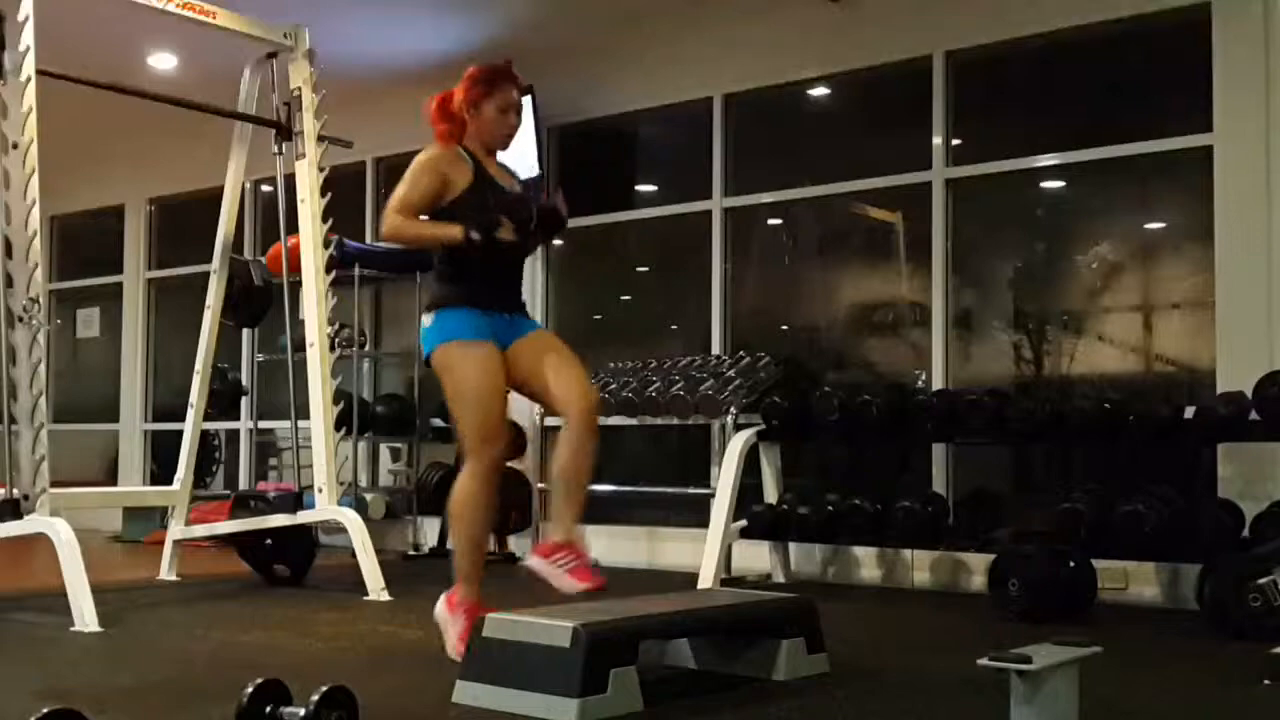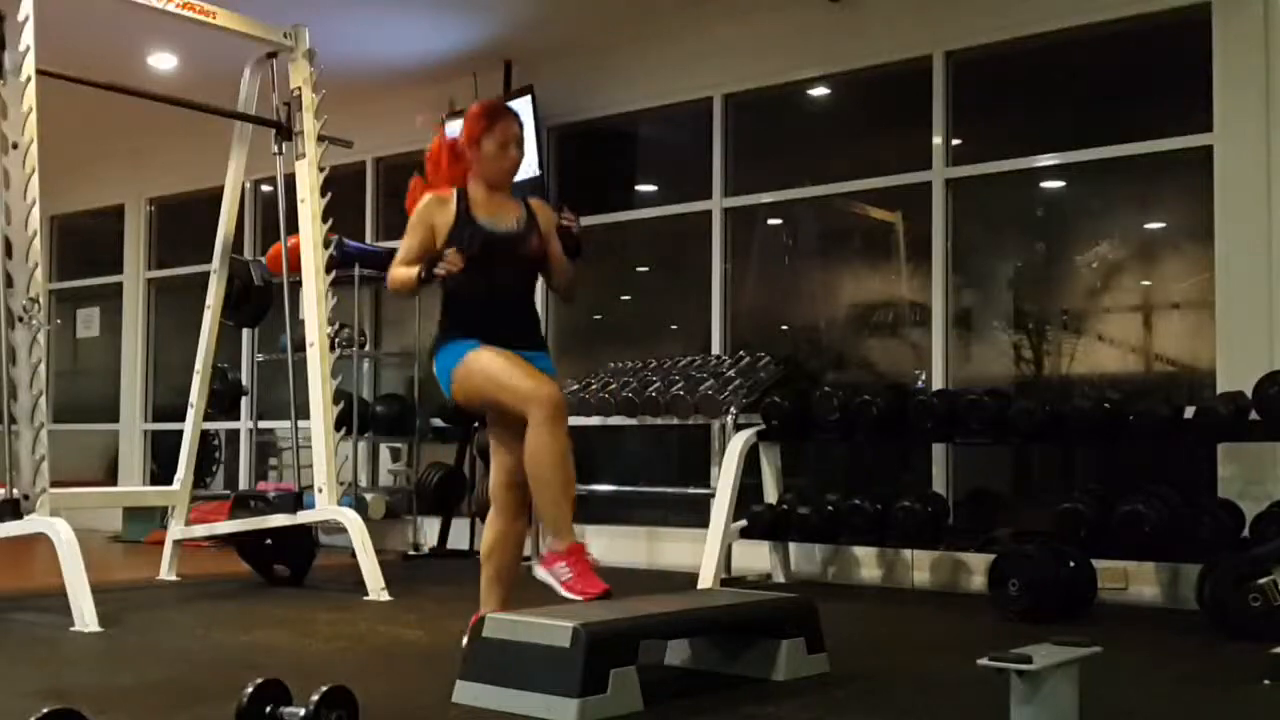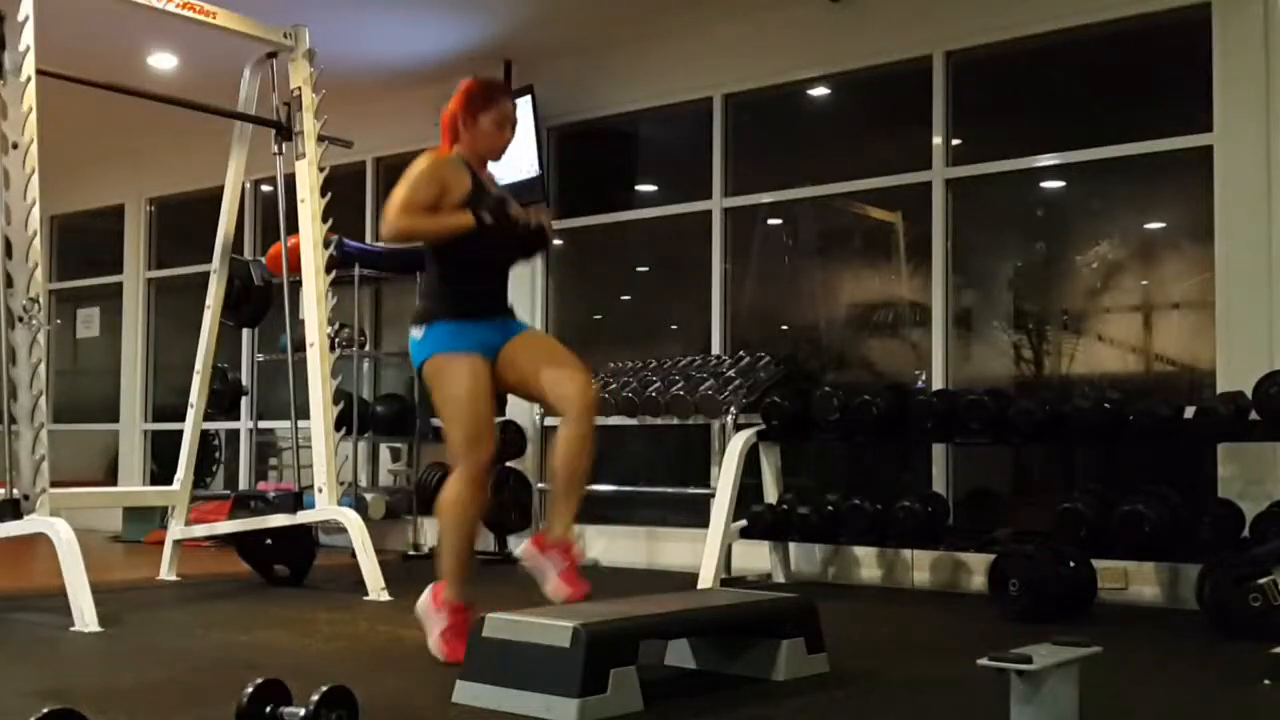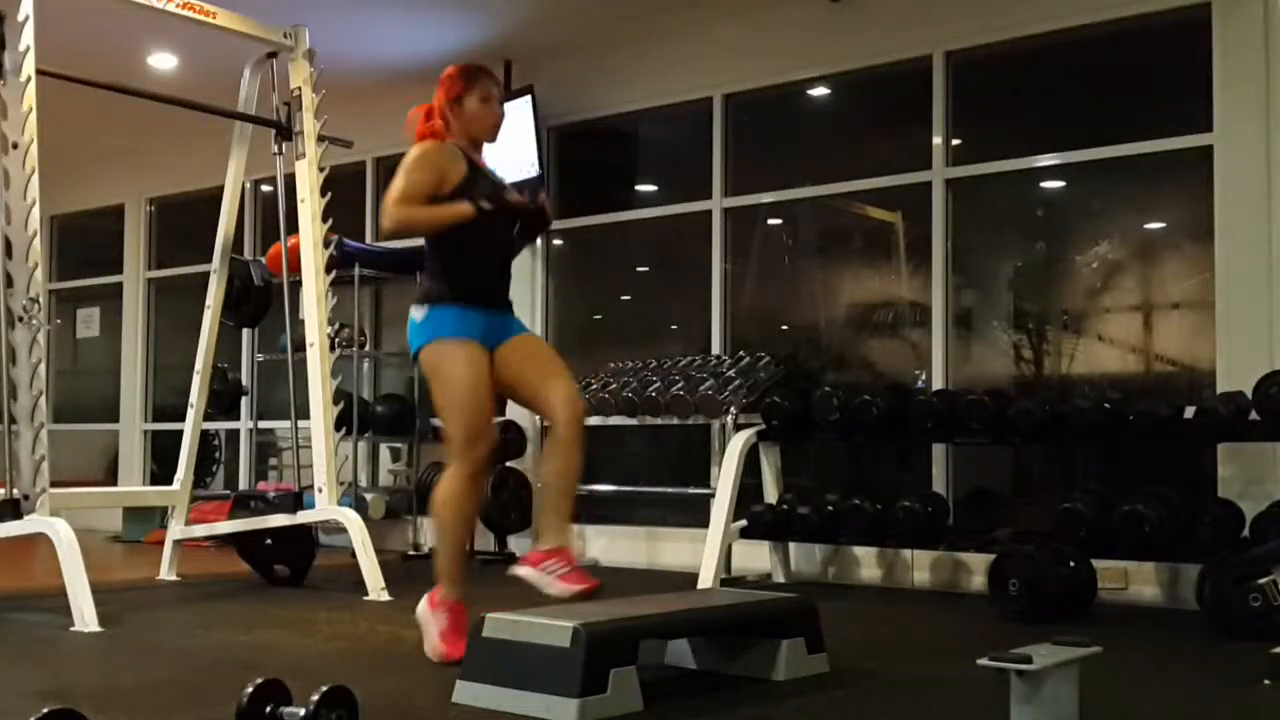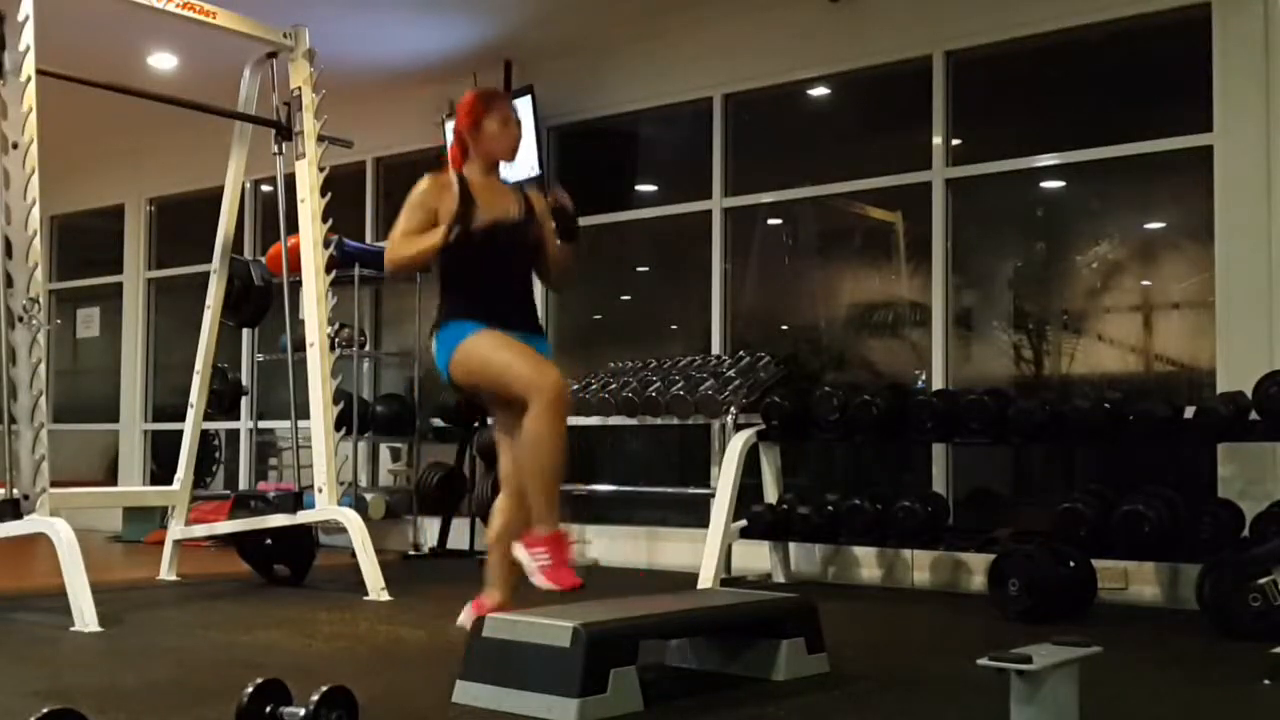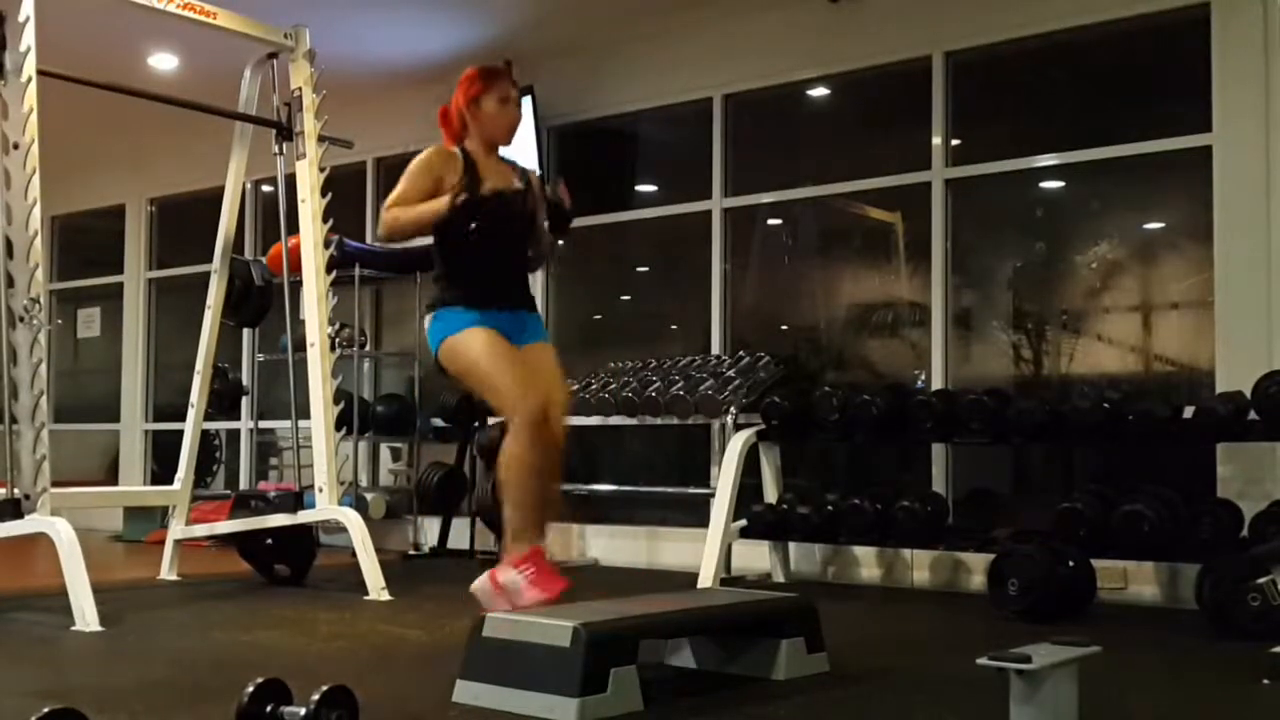
dt=0.5s
person 1, frame 1
left shoulder: (514, 180)
right shoulder: (443, 161)
right elbow: (392, 223)
left wrist: (545, 227)
right wrist: (468, 232)
left hip: (512, 317)
right hip: (461, 318)
left knee: (582, 403)
right knee: (484, 455)
left ankle: (561, 542)
right ankle: (464, 598)
person 1, frame 2
left shoulder: (537, 214)
right shoulder: (438, 204)
left elbow: (566, 287)
right elbow: (397, 274)
left wrist: (569, 254)
right wrist: (430, 271)
left hip: (528, 349)
right hip: (465, 351)
left knee: (510, 490)
right knee: (547, 400)
left ankle: (489, 619)
right ankle: (563, 552)
person 1, frame 3
left shoulder: (492, 189)
right shoulder: (438, 168)
right elbow: (392, 225)
left wrist: (526, 240)
right wrist: (478, 219)
left hip: (500, 325)
right hip: (449, 328)
left knee: (579, 396)
right knee: (475, 462)
left ankle: (555, 542)
right ankle: (448, 599)
person 1, frame 4
left shoulder: (487, 176)
right shoulder: (433, 157)
right elbow: (392, 219)
left wrist: (527, 225)
right wrist: (473, 209)
left hip: (497, 319)
right hip: (448, 318)
left knee: (568, 409)
right knee: (471, 455)
left ankle: (547, 551)
right ankle: (445, 600)
person 1, frame 5
left shoulder: (529, 201)
right shoulder: (437, 189)
left elbow: (553, 277)
right elbow: (393, 259)
left wrist: (564, 233)
right wrist: (449, 235)
left hip: (526, 334)
right hip: (464, 333)
left knee: (521, 478)
right knee: (550, 387)
left ankle: (491, 605)
right ankle: (542, 537)
person 1, frame 6
left shoulder: (523, 178)
right shoulder: (440, 161)
right elbow: (389, 223)
left wrist: (556, 223)
right wrist: (453, 201)
left hip: (520, 315)
right hip: (459, 318)
left knee: (551, 437)
right knee: (529, 410)
left ankle: (509, 574)
right ankle: (521, 555)
